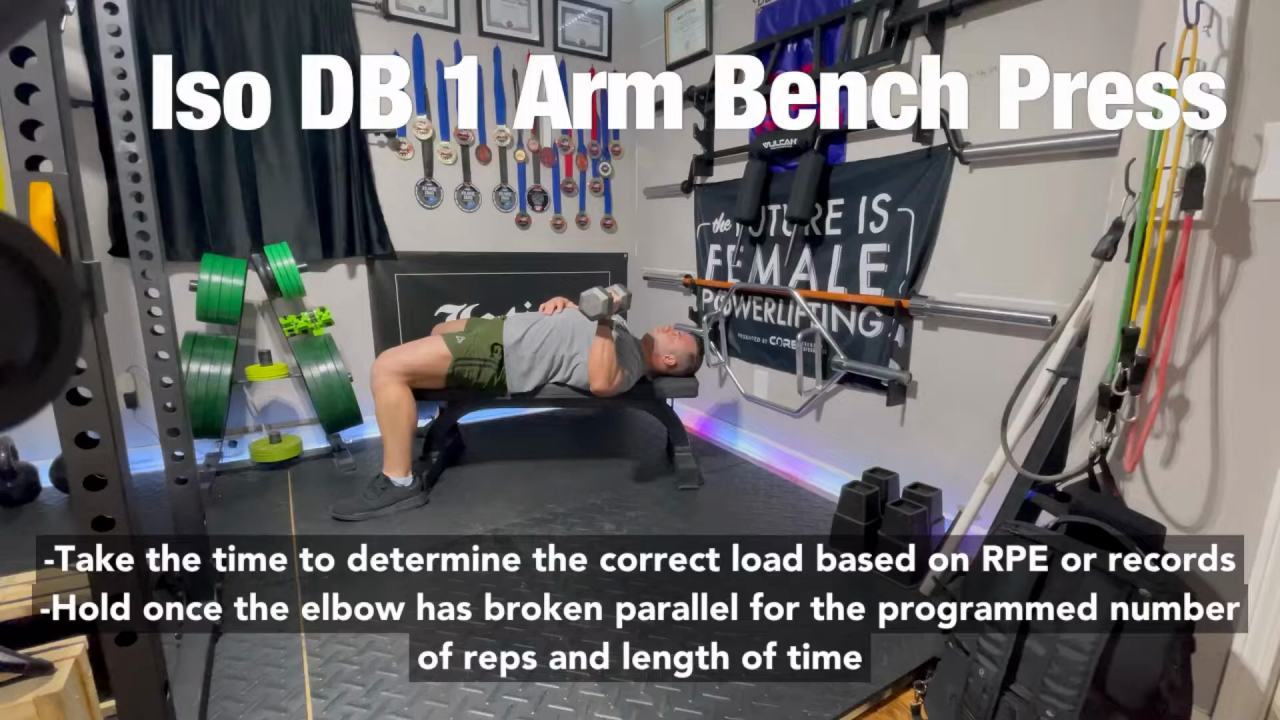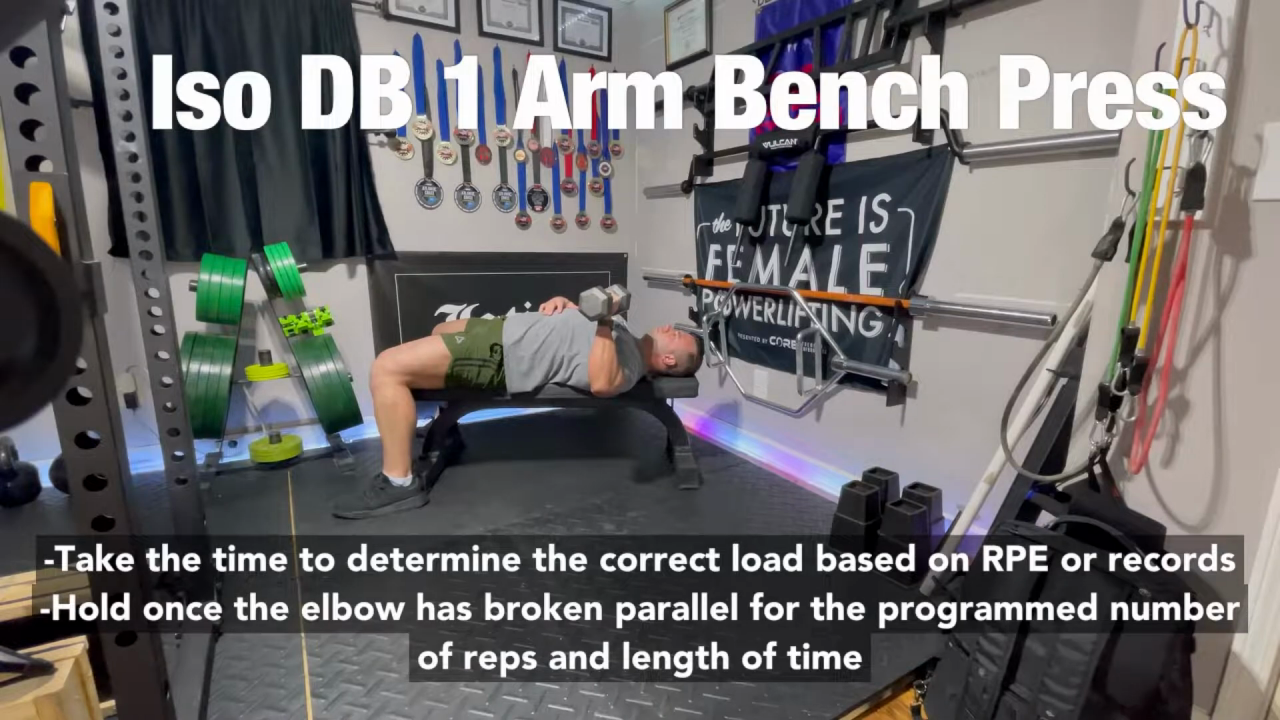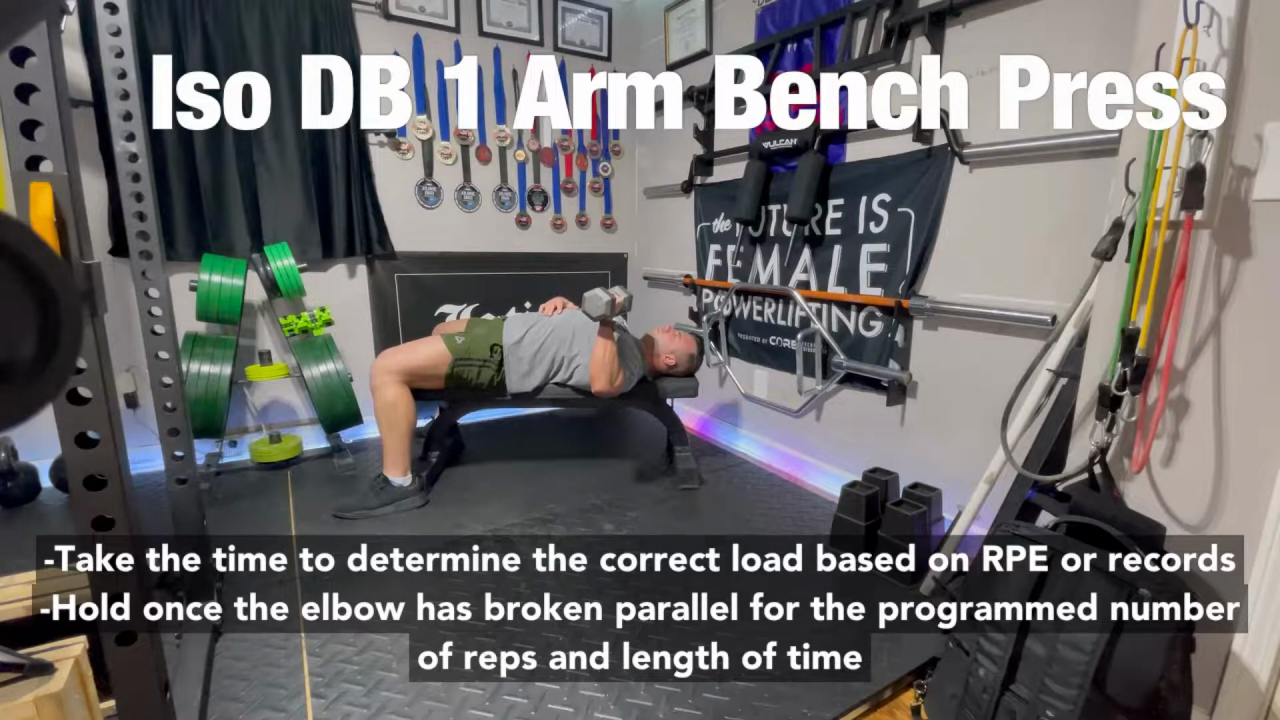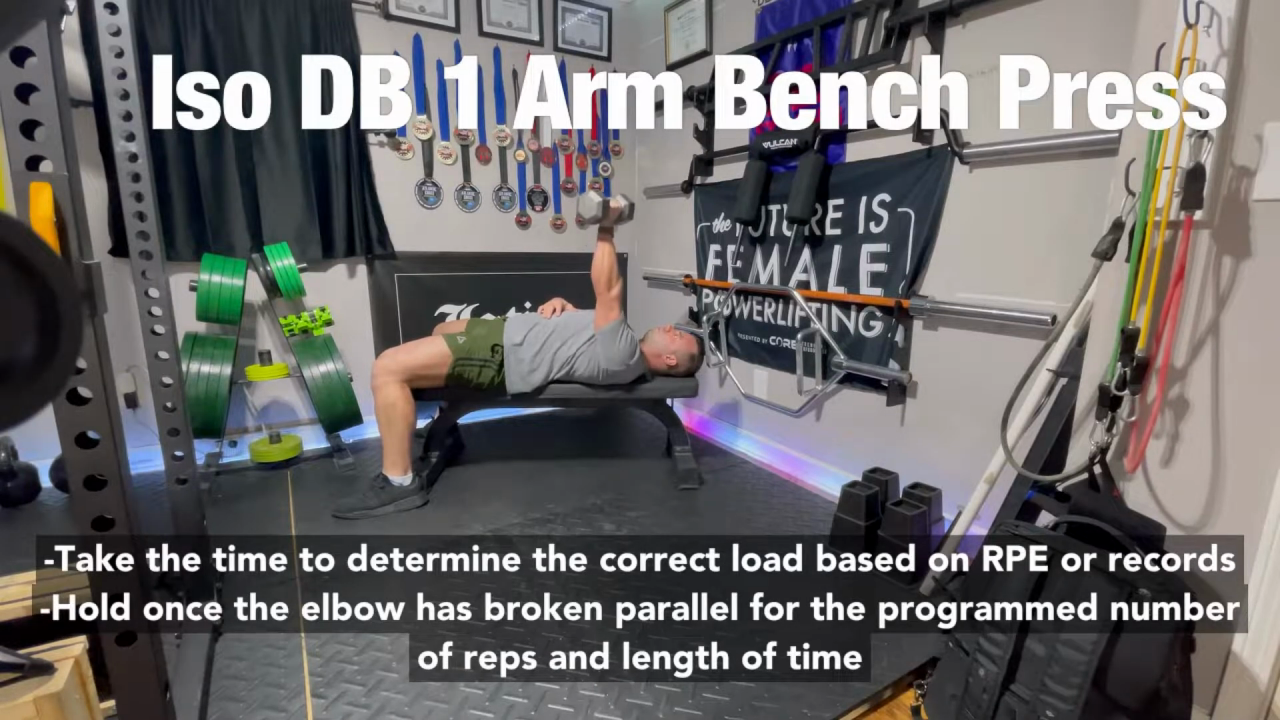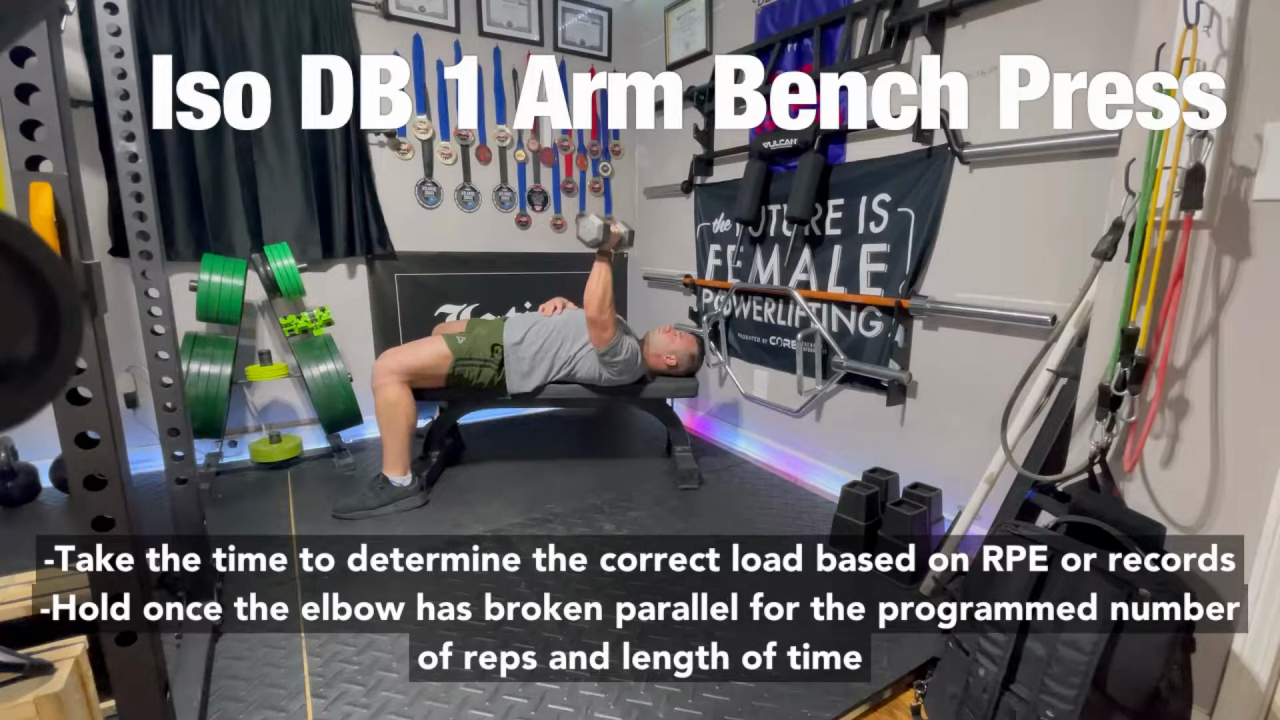
dt=1s
person 1, frame 1
left shoulder: (629, 364)
right shoulder: (627, 338)
left elbow: (601, 384)
right elbow: (581, 321)
left wrist: (604, 322)
right wrist: (564, 301)
left hip: (503, 354)
left knee: (388, 367)
right knee: (440, 331)
left ankle: (399, 483)
person 1, frame 2
left shoulder: (629, 364)
right shoulder: (626, 338)
left elbow: (601, 384)
right elbow: (581, 320)
left wrist: (603, 323)
right wrist: (562, 301)
left hip: (502, 354)
left knee: (388, 368)
right knee: (442, 330)
left ankle: (399, 482)
person 1, frame 3
left shoulder: (629, 365)
right shoulder: (627, 341)
left elbow: (602, 384)
right elbow: (581, 324)
left wrist: (605, 324)
right wrist: (563, 301)
left hip: (503, 355)
left knee: (388, 368)
right knee: (442, 329)
left ankle: (398, 483)
person 1, frame 4
left shoulder: (622, 356)
right shoulder: (629, 343)
left elbow: (607, 292)
right elbow: (595, 313)
left wrist: (605, 231)
right wrist: (561, 303)
left hip: (504, 353)
right hip: (510, 330)
left knee: (389, 368)
right knee: (442, 330)
left ankle: (399, 482)
person 1, frame 5
left shoulder: (624, 362)
right shoulder: (629, 343)
left elbow: (596, 313)
right elbow: (587, 322)
left wrist: (604, 253)
right wrist: (564, 303)
left hip: (504, 355)
right hip: (509, 331)
left knee: (389, 369)
right knee: (441, 331)
left ankle: (399, 482)
